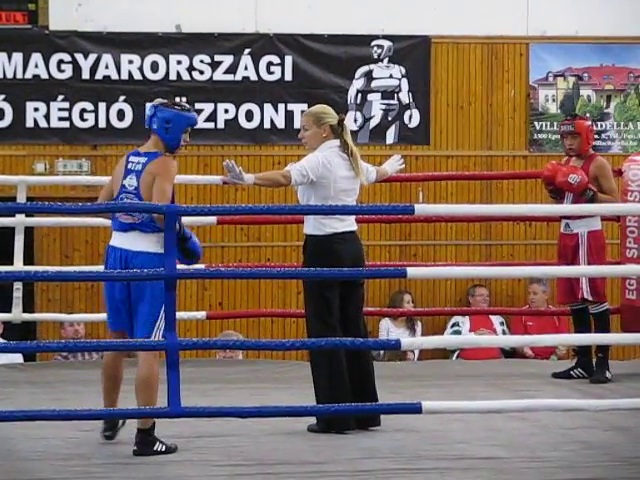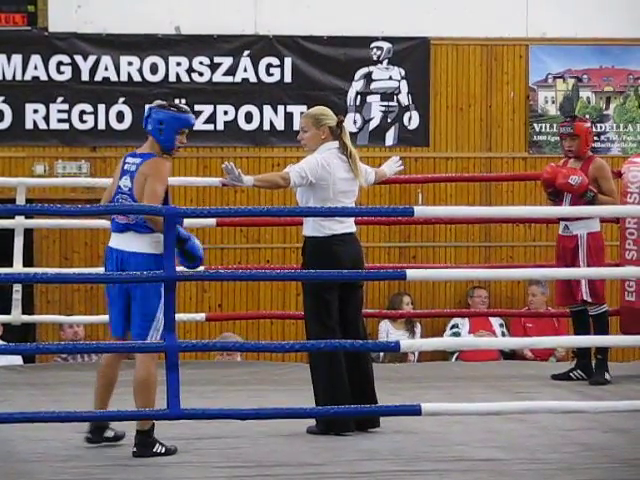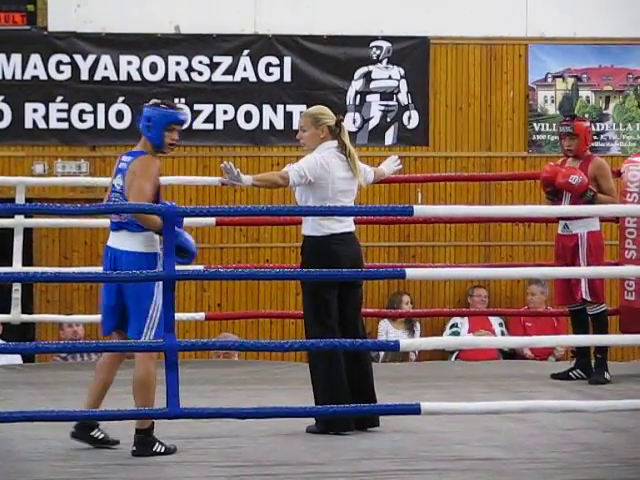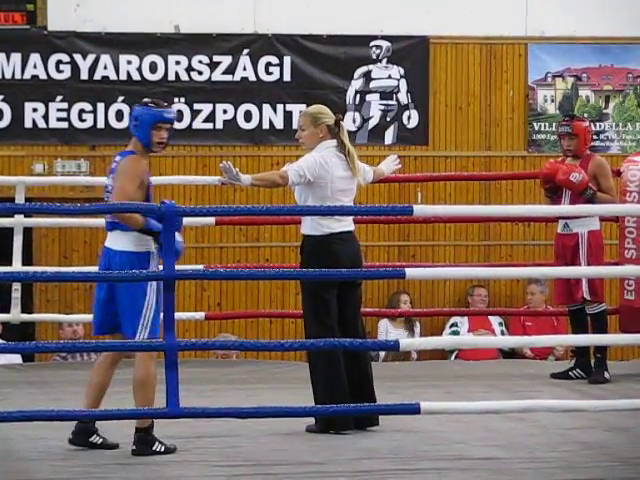
dt=0.1s
person 1, frame 1
left shoulder: (125, 162)
right shoulder: (165, 164)
left elbow: (102, 207)
right elbow: (160, 212)
right wrist: (185, 239)
left hip: (118, 253)
right hip: (150, 259)
left knee: (120, 340)
right knee: (150, 348)
left ankle: (110, 420)
right ankle: (145, 436)
person 1, frame 2
left shoulder: (126, 162)
right shoulder: (159, 165)
left elbow: (106, 206)
right elbow: (151, 211)
right wrist: (181, 238)
left hip: (116, 254)
right hip: (146, 259)
left knee: (120, 343)
right knee: (149, 350)
left ankle: (98, 421)
right ankle: (145, 436)
person 1, frame 3
left shoulder: (124, 160)
right shoulder: (149, 163)
right elbow: (139, 209)
right wrist: (172, 233)
left hip: (115, 253)
right hip: (141, 258)
left knee: (118, 345)
right knee: (147, 349)
left ankle: (86, 423)
right ankle: (144, 437)
person 1, frame 4
left shoulder: (123, 160)
right shoulder: (136, 164)
right elbow: (119, 209)
left wrist: (154, 216)
right wrist: (157, 230)
left hip: (114, 255)
right hip: (135, 259)
left knee: (115, 347)
right knee: (146, 348)
left ankle: (84, 428)
right ankle: (144, 435)
person 2, frame 1
left shoulder: (319, 160)
right shoulder: (351, 160)
left elbow: (285, 177)
right elbow: (376, 174)
left wrist: (247, 179)
right wrist: (391, 167)
left hip: (323, 249)
right hip: (351, 247)
left knee: (325, 330)
right knee: (353, 327)
left ankle: (335, 417)
right ankle: (364, 412)
person 2, frame 2
left shoulder: (318, 162)
right shoulder: (350, 162)
left elbow: (283, 179)
right elbow: (374, 175)
left wrist: (246, 180)
right wrist: (389, 169)
left hip: (323, 251)
right hip: (350, 248)
left knee: (324, 333)
right knee: (353, 328)
left ankle: (334, 419)
right ankle: (363, 413)
person 2, frame 3
left shoulder: (317, 161)
right shoulder: (349, 161)
left elbow: (283, 178)
right elbow: (374, 174)
left wrist: (245, 180)
right wrist: (388, 168)
left hip: (322, 249)
right hip: (350, 248)
left knee: (323, 332)
right knee: (352, 327)
left ankle: (334, 417)
right ankle: (362, 412)
person 2, frame 4
left shoulder: (316, 160)
right shoulder: (348, 160)
left elbow: (282, 178)
right elbow: (372, 173)
left wrist: (245, 179)
right wrist: (387, 167)
left hip: (322, 249)
right hip: (349, 247)
left knee: (323, 331)
right knee: (351, 328)
left ankle: (334, 417)
right ankle: (362, 411)
person 3, frame 1
left shoulder: (598, 164)
right shoulder: (565, 163)
left elbow: (615, 202)
left wrist: (587, 191)
right wrist: (553, 190)
left hip: (588, 234)
right hip: (567, 233)
left knee: (595, 296)
right knee: (573, 299)
left ankle: (602, 362)
right ankle: (583, 362)
person 3, frame 2
left shoulder: (597, 165)
right shoulder: (563, 165)
left elbow: (614, 203)
left wrist: (587, 193)
right wrist: (551, 192)
left hip: (587, 235)
right hip: (565, 235)
left knee: (593, 298)
right knee: (573, 301)
left ankle: (601, 365)
right ankle: (583, 364)
person 3, frame 3
left shoulder: (597, 164)
right shoulder: (561, 165)
left elbow: (614, 202)
left wrist: (586, 192)
right wrist: (550, 192)
left hip: (587, 234)
right hip: (564, 234)
left knee: (593, 297)
right knee: (572, 301)
left ankle: (601, 364)
right ankle: (582, 363)
person 3, frame 4
left shoulder: (597, 163)
right shoulder: (560, 164)
left elbow: (614, 202)
left wrist: (586, 190)
right wrist: (549, 188)
left hip: (587, 234)
right hip: (564, 234)
left knee: (592, 297)
right knee: (572, 300)
left ankle: (601, 363)
right ankle: (582, 363)
